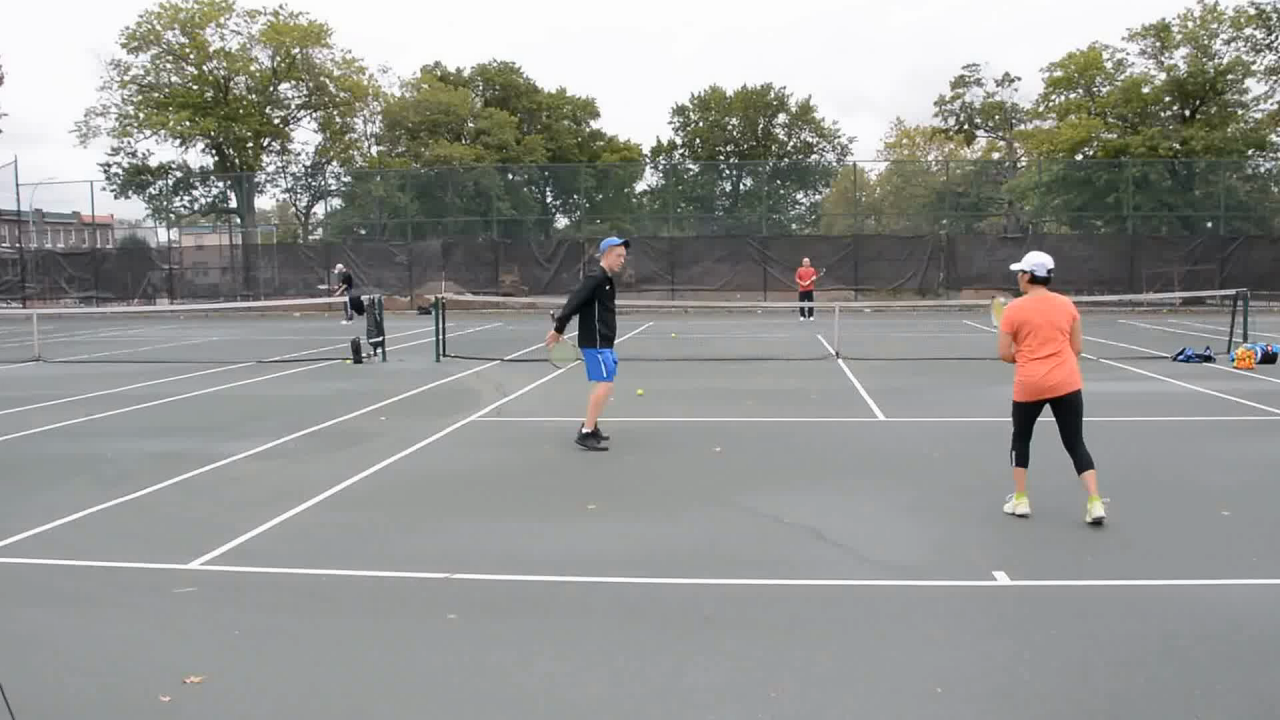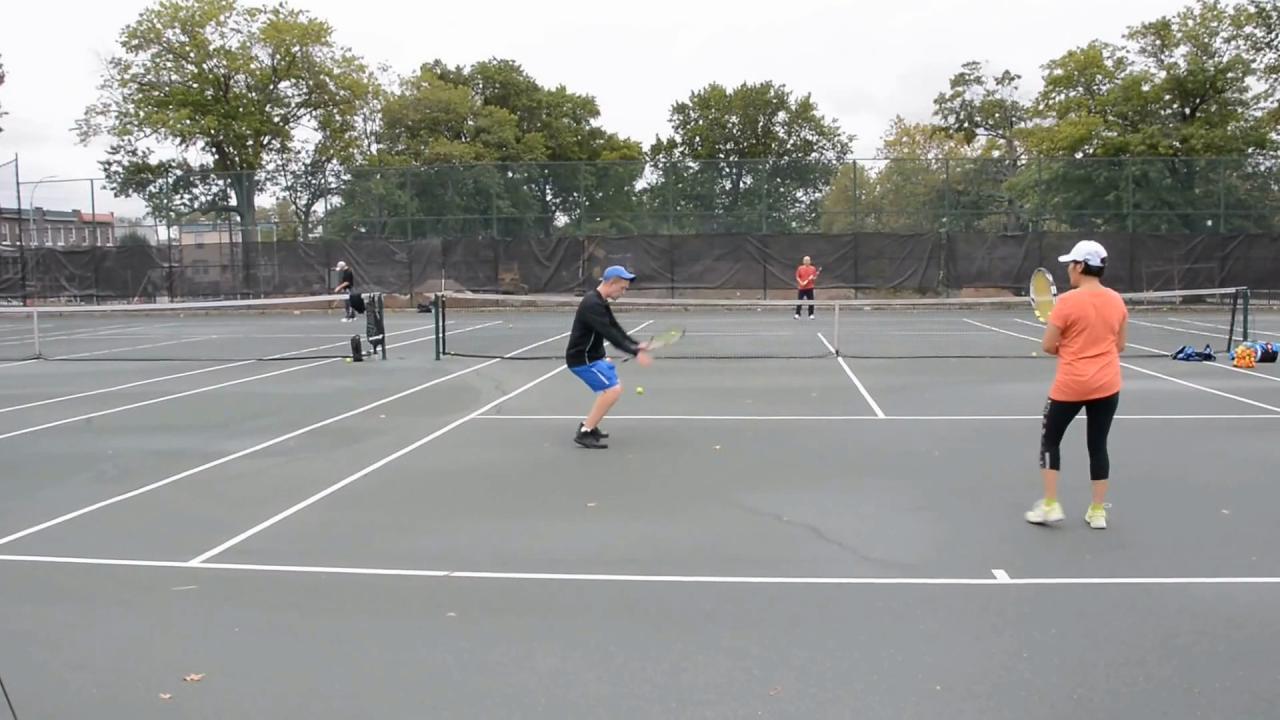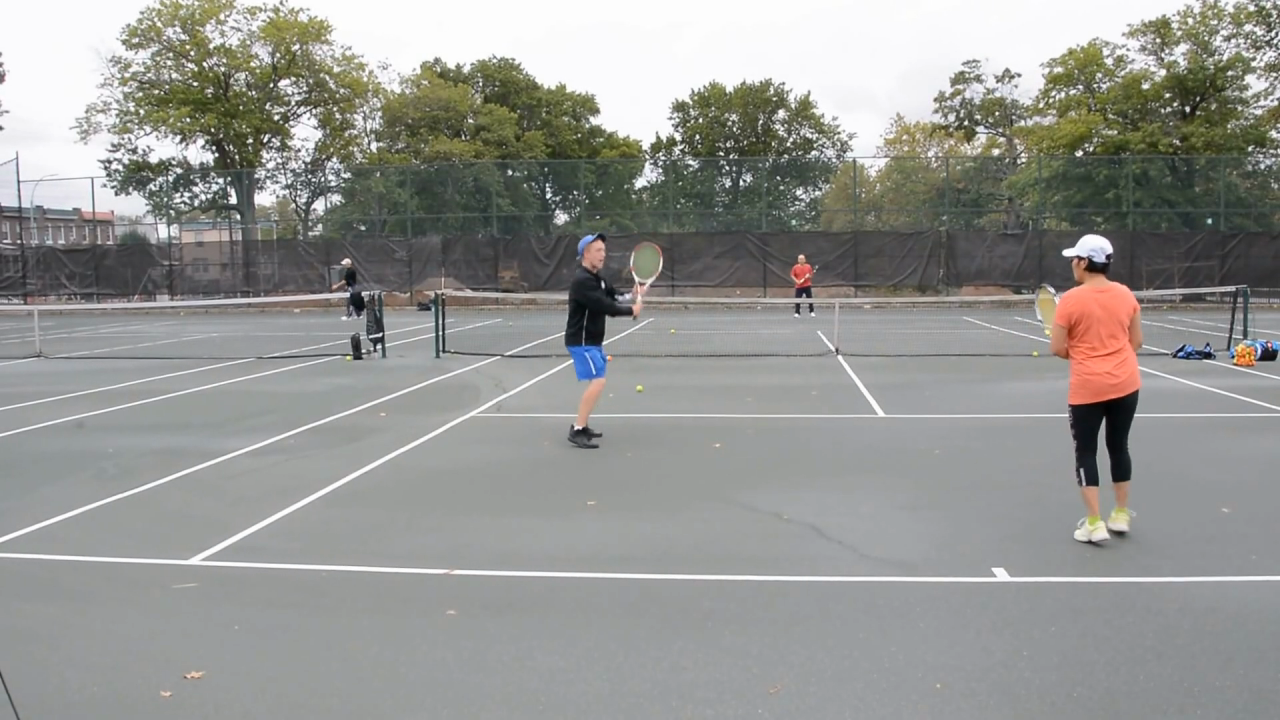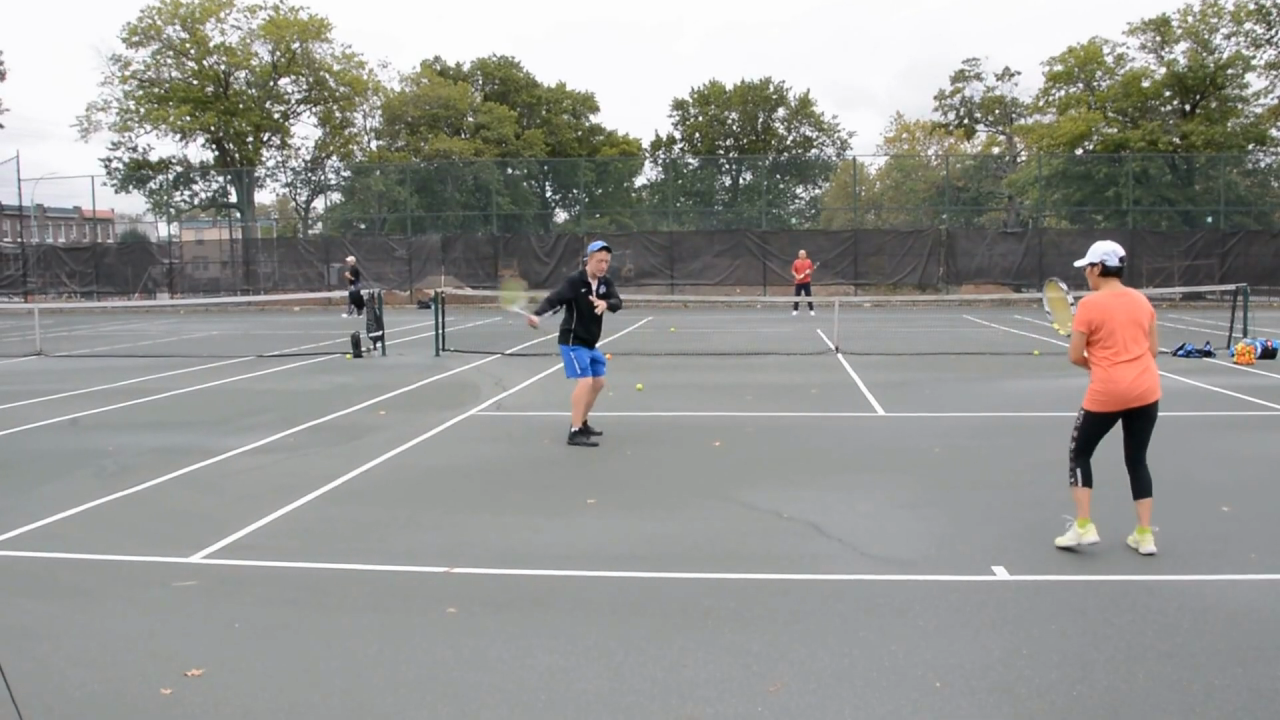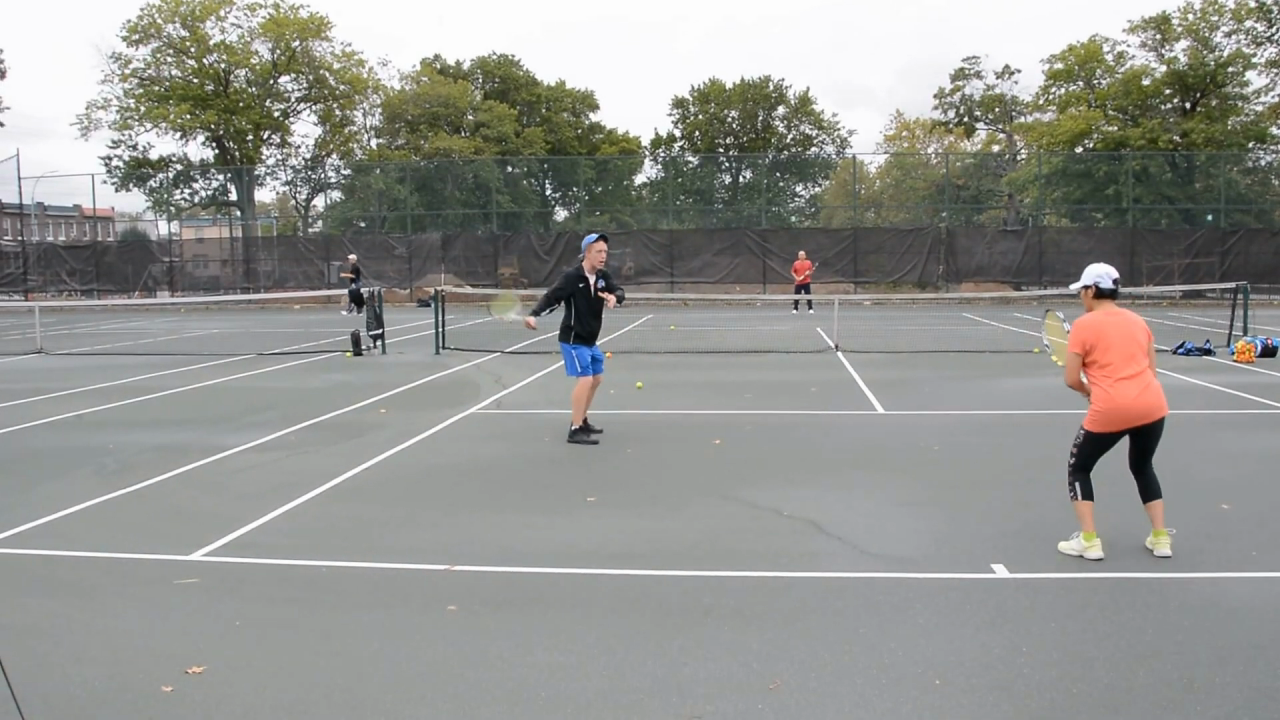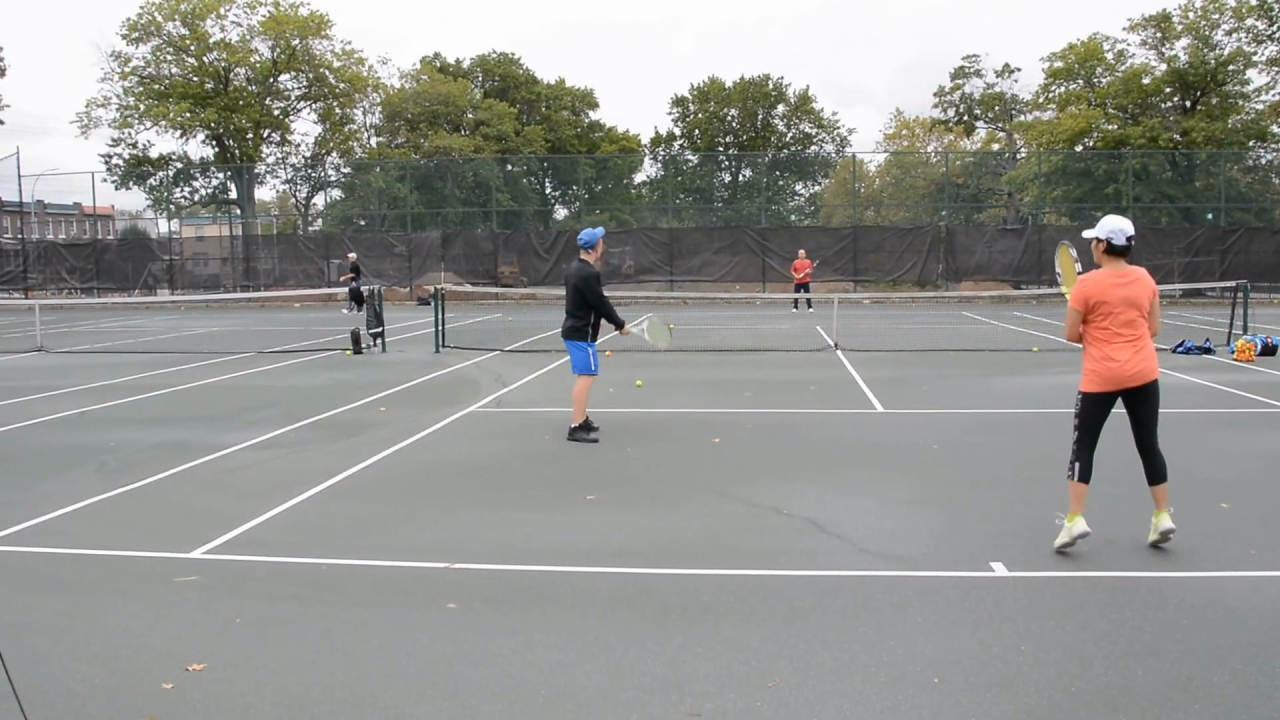
dt=0.5s
person 1, frame 1
left shoulder: (1014, 309)
right shoulder: (1067, 305)
left elbow: (1004, 353)
right elbow: (1076, 347)
left hip: (1029, 386)
right hip: (1067, 384)
left knee: (1020, 438)
right knee: (1075, 443)
left ankle: (1020, 499)
right ankle: (1095, 503)
person 1, frame 2
left shoulder: (1067, 301)
right shoulder: (1117, 301)
left elbow: (1048, 345)
right elbow: (1119, 345)
left hip: (1070, 386)
right hip: (1107, 385)
left knee: (1050, 439)
right knee: (1097, 445)
left ankle: (1050, 505)
right ankle: (1097, 511)
person 1, frame 3
left shoulder: (1070, 300)
right shoulder: (1125, 295)
left elbow: (1058, 349)
right elbow: (1137, 341)
left hip: (1088, 388)
right hip: (1126, 384)
left knee: (1085, 452)
right knee: (1119, 447)
left ankle: (1094, 524)
right ankle: (1121, 514)
person 1, frame 4
left shoulder: (1090, 304)
right shoulder: (1142, 301)
left elbow: (1075, 356)
right elbow: (1153, 349)
left hip: (1107, 394)
right hip: (1146, 392)
left knee: (1079, 454)
right knee: (1137, 460)
left ankle: (1084, 528)
right ankle: (1145, 535)
person 1, frame 5
left shoulder: (1083, 326)
right shoulder: (1137, 321)
left elbow: (1072, 380)
right elbow: (1150, 369)
left hip: (1110, 413)
right hip: (1153, 407)
left knee: (1078, 468)
right knee: (1142, 468)
left ankle: (1089, 541)
right ankle: (1160, 537)
person 1, frame 6
left shoulder: (1087, 284)
right shoulder: (1145, 279)
left elbow: (1071, 334)
right elbow: (1154, 329)
left hip: (1101, 378)
right hip: (1143, 374)
left knee: (1083, 446)
right knee: (1148, 444)
left ankle: (1074, 520)
right ankle: (1162, 517)
person 2, frame 1
left shoulder: (607, 279)
right shoulder: (596, 277)
left elbow: (579, 306)
right elbow: (574, 302)
right wrist: (558, 329)
left hip: (603, 343)
right hip: (595, 343)
left knee: (603, 384)
right knee: (604, 384)
left ankle: (590, 427)
right ankle: (586, 434)
person 2, frame 2
left shoulder: (601, 302)
right shoulder: (592, 305)
left elbow: (615, 328)
right elbow: (610, 334)
left wrist: (636, 345)
right wrist: (635, 353)
left hip: (590, 356)
right hip: (582, 359)
left knee: (612, 388)
right knee: (613, 390)
left ankle: (589, 426)
right ankle: (585, 432)
person 2, frame 3
left shoulder: (597, 277)
right shoulder: (582, 280)
left elbow: (613, 298)
right elbow: (605, 306)
left wrist: (633, 296)
right wrist: (631, 311)
left hip: (592, 342)
right hip: (581, 342)
left knee: (597, 383)
right knee: (597, 382)
left ankle: (580, 425)
right ankle: (577, 431)
person 2, frame 4
left shoulder: (606, 282)
right shoulder: (574, 281)
left elbow: (617, 303)
right elbow: (552, 300)
left wrist: (606, 304)
right wrist: (536, 315)
left hip: (590, 343)
right hip: (573, 342)
left knee: (598, 382)
right knee: (585, 382)
left ankle: (582, 423)
right ankle: (575, 432)
person 2, frame 5
left shoulder: (603, 276)
right shoulder: (570, 277)
left elbow: (619, 292)
right elbow: (550, 298)
left wrist: (614, 297)
right wrist: (533, 315)
left hip: (590, 340)
right hip: (574, 340)
left knee: (595, 379)
right knee: (583, 380)
left ankle: (581, 421)
right ankle: (576, 430)
person 2, frame 6
left shoulder: (575, 269)
right shoulder: (588, 274)
right elbow: (601, 304)
right wrist: (620, 325)
left hip: (576, 331)
right hip: (581, 334)
left knee: (586, 376)
right knee: (586, 376)
left ankle: (582, 420)
right ankle: (576, 428)
